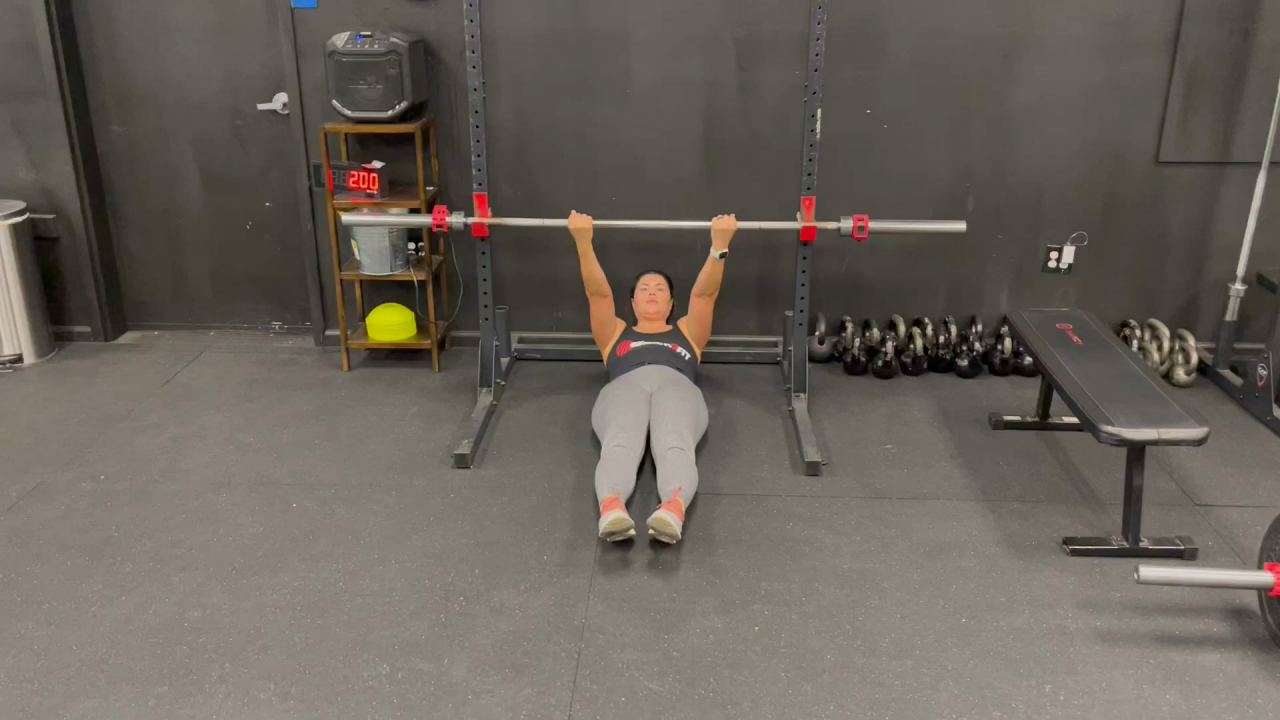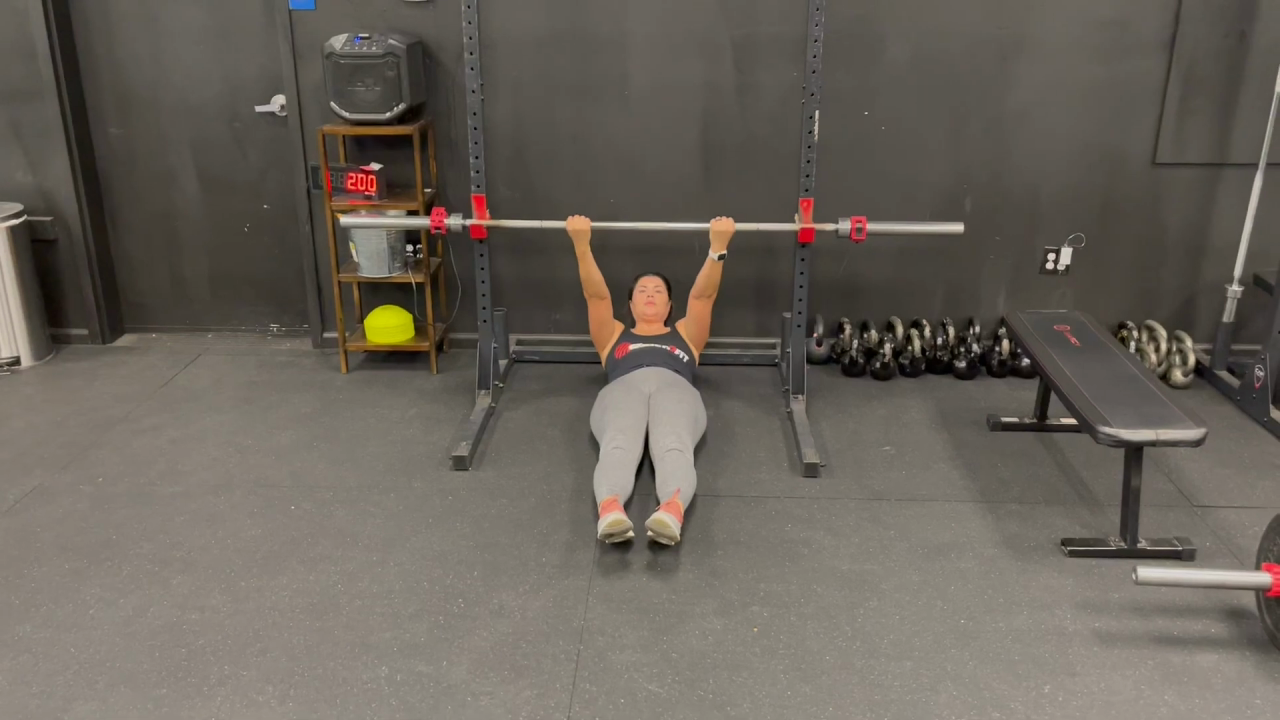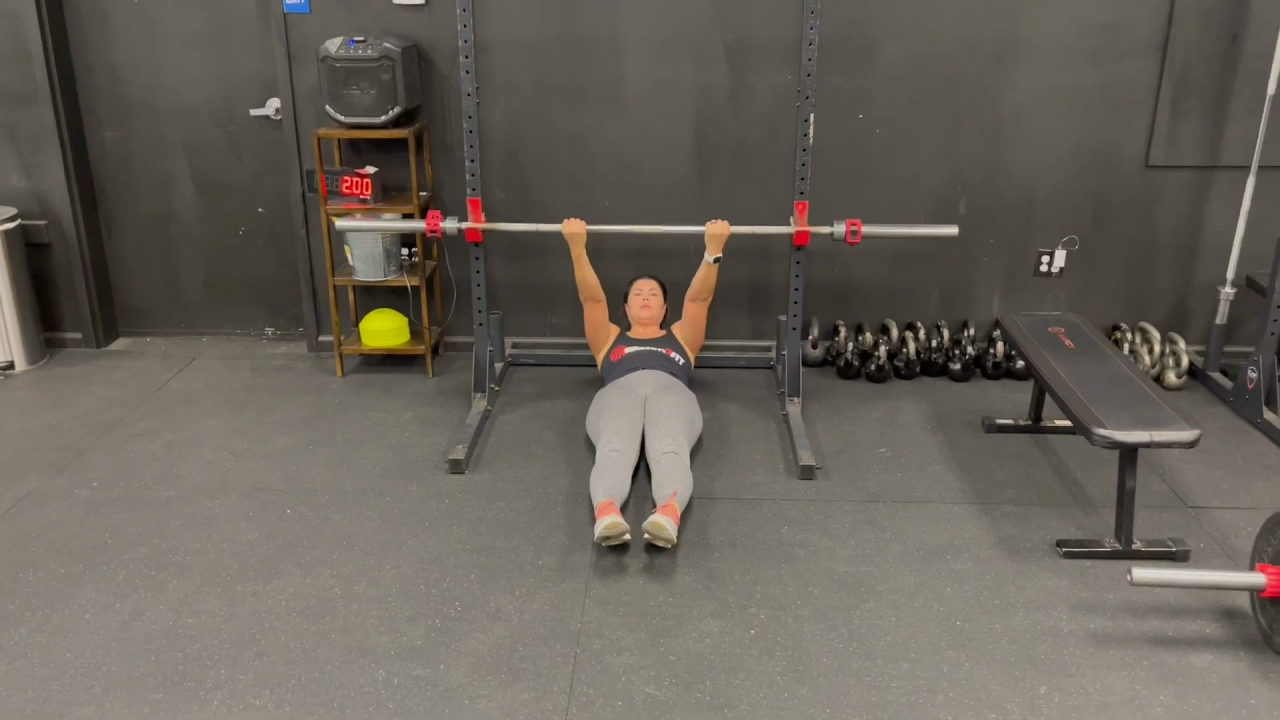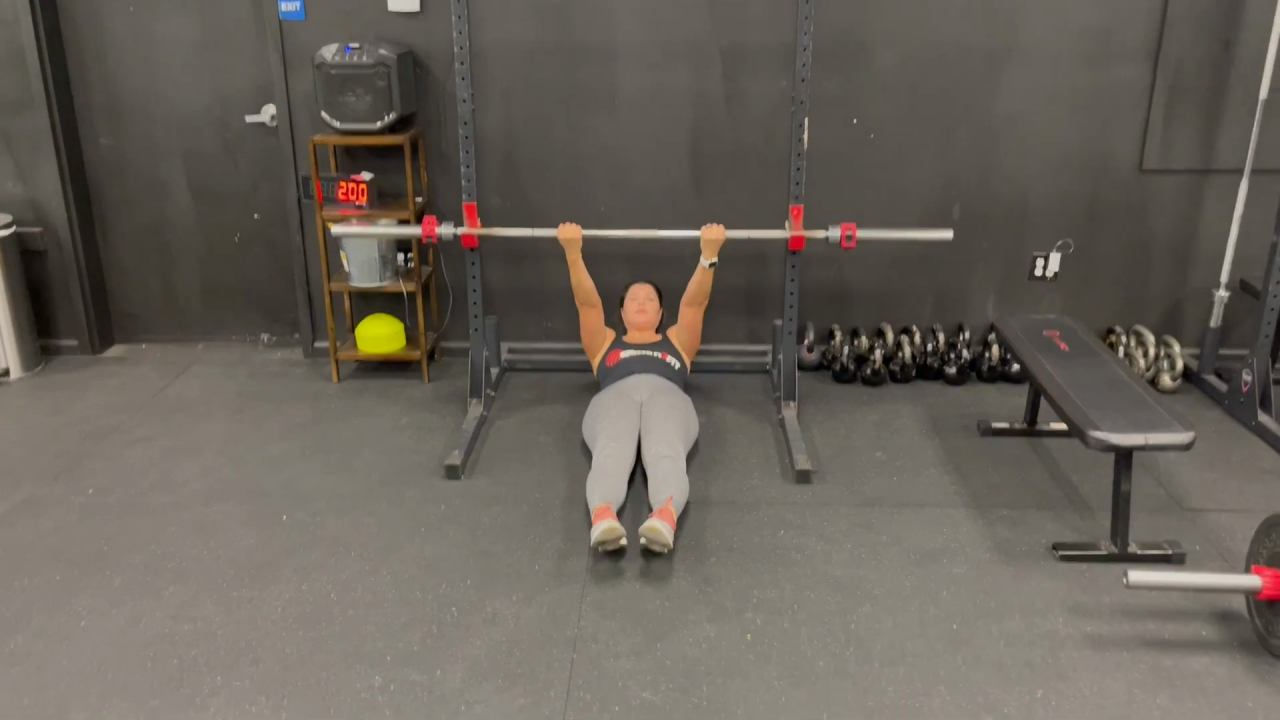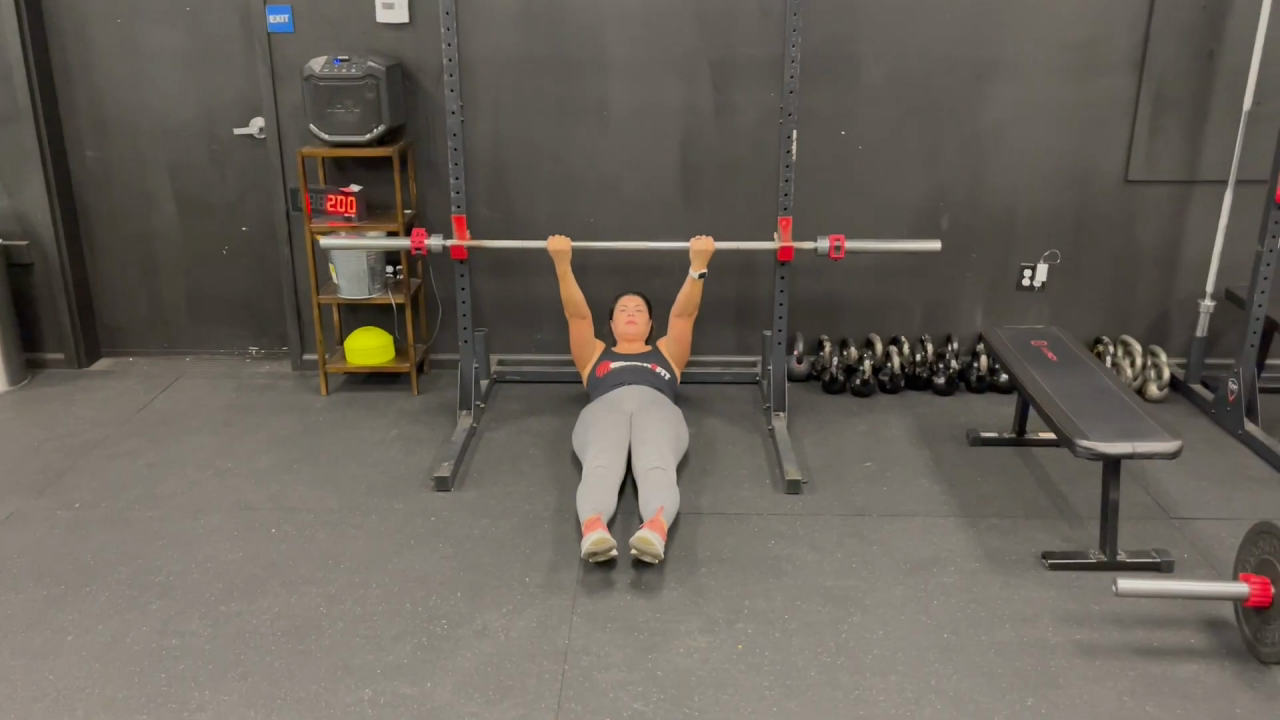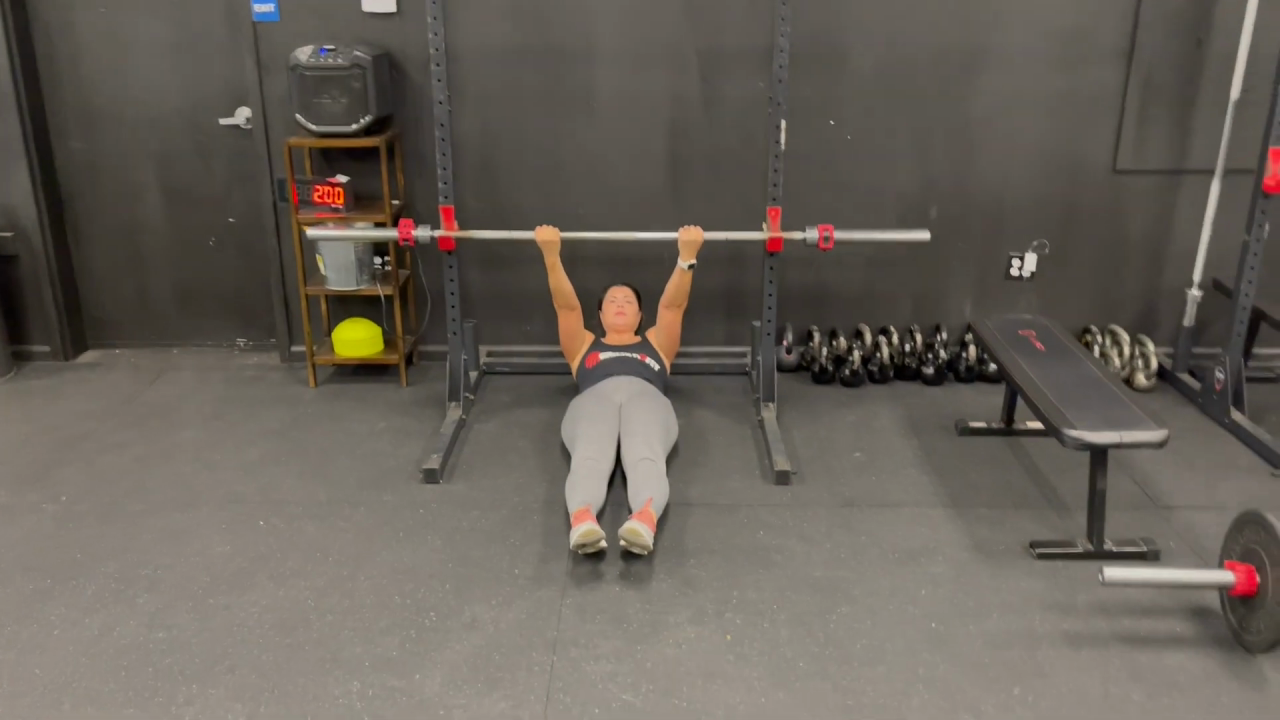
dt=0.3s
person 1, frame 1
left shoulder: (686, 333)
right shoulder: (615, 334)
left elbow: (705, 294)
right elbow: (597, 293)
left wrist: (719, 245)
right wrist: (583, 242)
left hip: (676, 386)
right hip: (625, 387)
left knee: (675, 445)
right knee: (619, 444)
left ankle: (673, 510)
right ankle: (610, 509)
person 1, frame 2
left shoulder: (685, 335)
right shoulder: (614, 335)
left elbow: (704, 295)
right elbow: (596, 295)
left wrist: (718, 246)
right wrist: (581, 243)
left hip: (676, 389)
right hip: (622, 389)
left knee: (674, 448)
right knee: (617, 446)
left ankle: (672, 511)
right ankle: (610, 509)
person 1, frame 3
left shoulder: (681, 337)
right shoulder: (610, 338)
left elbow: (699, 298)
right elbow: (592, 298)
left wrist: (714, 249)
right wrist: (577, 247)
left hip: (671, 392)
right hip: (619, 391)
left knee: (670, 450)
right knee: (614, 449)
left ankle: (669, 514)
right ankle: (606, 513)
person 1, frame 4
left shoulder: (676, 342)
right shoulder: (605, 343)
left elbow: (695, 303)
right elbow: (587, 303)
left wrist: (709, 254)
right wrist: (572, 252)
left hip: (667, 396)
right hip: (615, 396)
left knee: (667, 454)
right knee: (609, 454)
left ankle: (665, 518)
right ankle: (602, 518)
person 1, frame 5
left shoulder: (665, 352)
right shoulder: (595, 354)
left elbow: (684, 314)
right elbow: (577, 314)
left wrist: (698, 265)
right wrist: (562, 263)
left hip: (656, 407)
right hip: (605, 408)
left knee: (656, 466)
right knee: (600, 465)
left ankle: (655, 530)
right ankle: (593, 529)
person 1, frame 6
left shoulder: (656, 343)
right shoulder: (584, 345)
left elbow: (673, 305)
right elbow: (566, 305)
left wrist: (687, 256)
right wrist: (551, 254)
left hip: (647, 399)
right hip: (594, 399)
left knee: (646, 458)
right knee: (589, 457)
left ankle: (645, 521)
right ankle: (582, 521)
